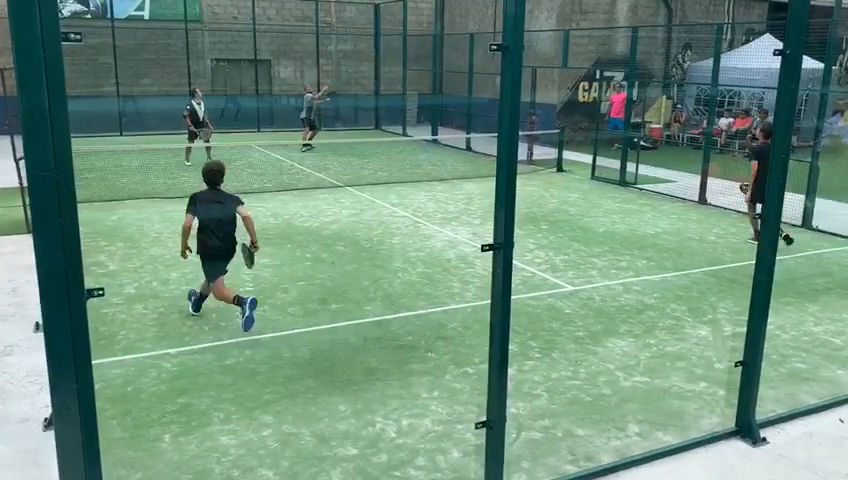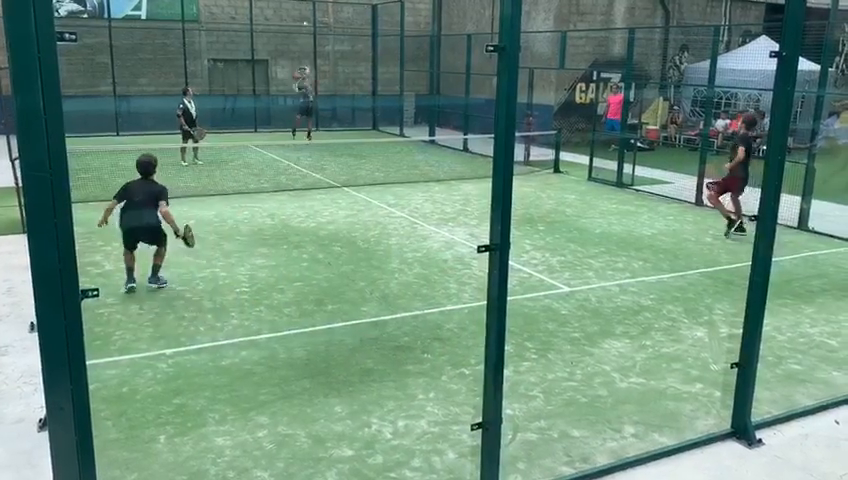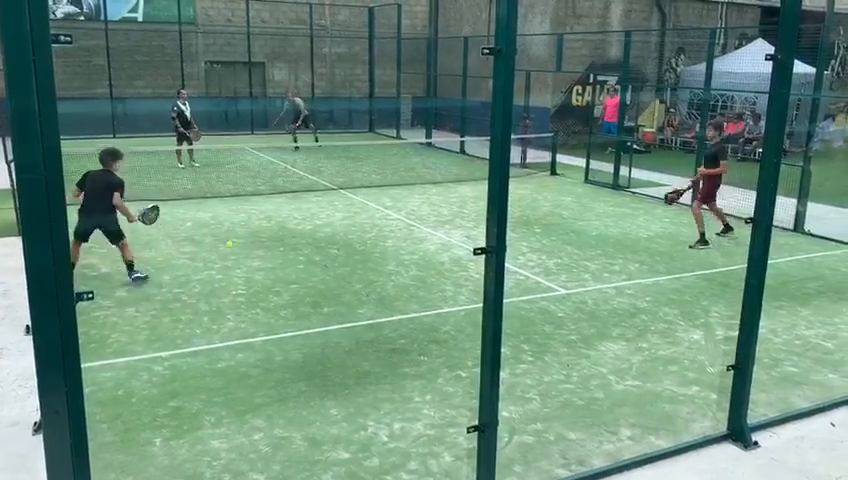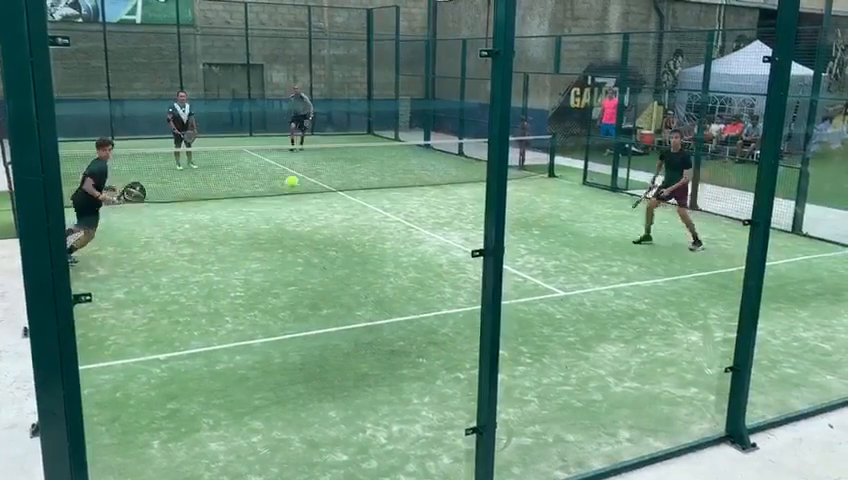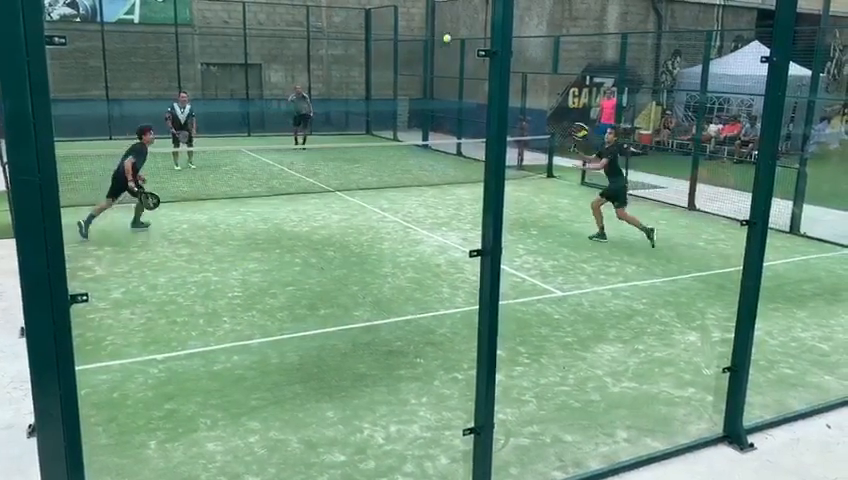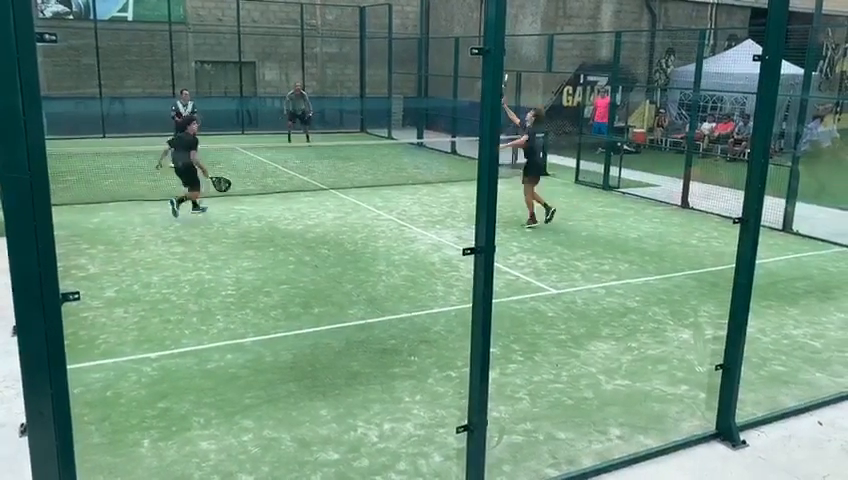
dt=0.4s
person 1, frame 1
left shoulder: (196, 198)
right shoulder: (232, 198)
left elbow: (187, 224)
right elbow: (246, 216)
left wrist: (183, 246)
right wrist: (254, 241)
left hip: (209, 248)
right hip: (228, 247)
left knee: (217, 288)
right knee: (213, 275)
left ankle: (244, 303)
right ankle: (197, 301)
person 1, frame 2
left shoulder: (129, 186)
right shoulder: (160, 189)
left elbow: (111, 206)
right elbow: (164, 211)
left wrist: (103, 219)
right wrist: (176, 229)
left hip: (128, 226)
right hip: (150, 226)
left knee: (129, 250)
right knee: (162, 244)
left ankle: (130, 279)
right ankle: (155, 277)
person 1, frame 3
left shoulder: (89, 174)
right shoulder: (117, 181)
left elbow: (75, 193)
right elbow: (117, 202)
right wrist: (130, 216)
left hip: (86, 216)
right hip: (107, 217)
left knee: (77, 242)
right knee: (123, 245)
right ankle: (132, 272)
person 1, frame 4
left shoulder: (96, 163)
right shoulder: (101, 167)
right elbow: (87, 186)
left wrist: (104, 188)
right wrist: (102, 197)
left hip: (79, 199)
right hip: (88, 203)
left knee: (80, 226)
right knee: (89, 234)
right ankle: (66, 253)
person 1, frame 5
left shoulder: (137, 146)
right shoulder: (141, 149)
right elbow: (127, 162)
left wrist: (139, 175)
right wrist: (130, 181)
left hip: (117, 175)
right hip: (124, 177)
left knee: (108, 202)
left ankle: (86, 222)
right ankle: (136, 222)
person 1, frame 6
left shoulder: (177, 137)
right shoulder: (193, 139)
left elbow: (166, 150)
right elbow: (193, 158)
left wrist: (160, 162)
right wrist: (204, 169)
left hip: (178, 168)
right hip: (187, 167)
left knee: (192, 187)
right knee: (195, 193)
left ankle: (195, 206)
right ankle: (176, 201)
person 2, frame 1
left shoulder: (756, 149)
left elbow: (753, 170)
left wrist: (749, 191)
left hip: (759, 185)
left knee: (751, 207)
left ankle: (758, 234)
person 2, frame 2
left shoulder: (741, 137)
right shoulder: (750, 139)
left elbow: (740, 156)
left wrist: (730, 165)
left hip: (735, 174)
right hip: (743, 174)
left knee: (711, 196)
right knee: (735, 198)
left ankle: (731, 221)
right ankle: (740, 226)
person 2, frame 3
left shoulder: (720, 148)
right shoulder: (710, 146)
left elbow: (723, 169)
left wrist: (706, 172)
right wrist: (697, 177)
left hip: (713, 180)
right hip: (706, 180)
left knee: (695, 207)
right knee: (712, 206)
left ankle: (703, 239)
right ankle: (727, 227)
person 2, frame 4
left shoulder: (685, 156)
right shoulder: (665, 152)
left elbow: (686, 178)
left wrist: (670, 189)
right wrist: (654, 179)
left hip: (680, 186)
right hip: (666, 184)
left knee: (682, 213)
right knee: (650, 206)
left ankle: (697, 240)
right ankle: (647, 235)
person 2, frame 5
left shoulder: (612, 150)
right shoulder: (604, 149)
left elbow: (600, 166)
right elbow: (591, 159)
left wrist: (585, 167)
left hip: (618, 184)
right hip: (613, 185)
left knee: (621, 215)
right knee: (594, 205)
left ankle: (647, 230)
right ankle: (601, 232)
person 2, frame 6
left shoulder: (530, 129)
right shoulder: (527, 127)
left elbow: (521, 142)
right elbow: (513, 117)
left wrist: (504, 146)
right wrist: (505, 105)
left hip: (533, 163)
right hip: (536, 163)
left knee: (527, 192)
right knee: (530, 191)
left ankle: (532, 218)
right ankle: (547, 207)
